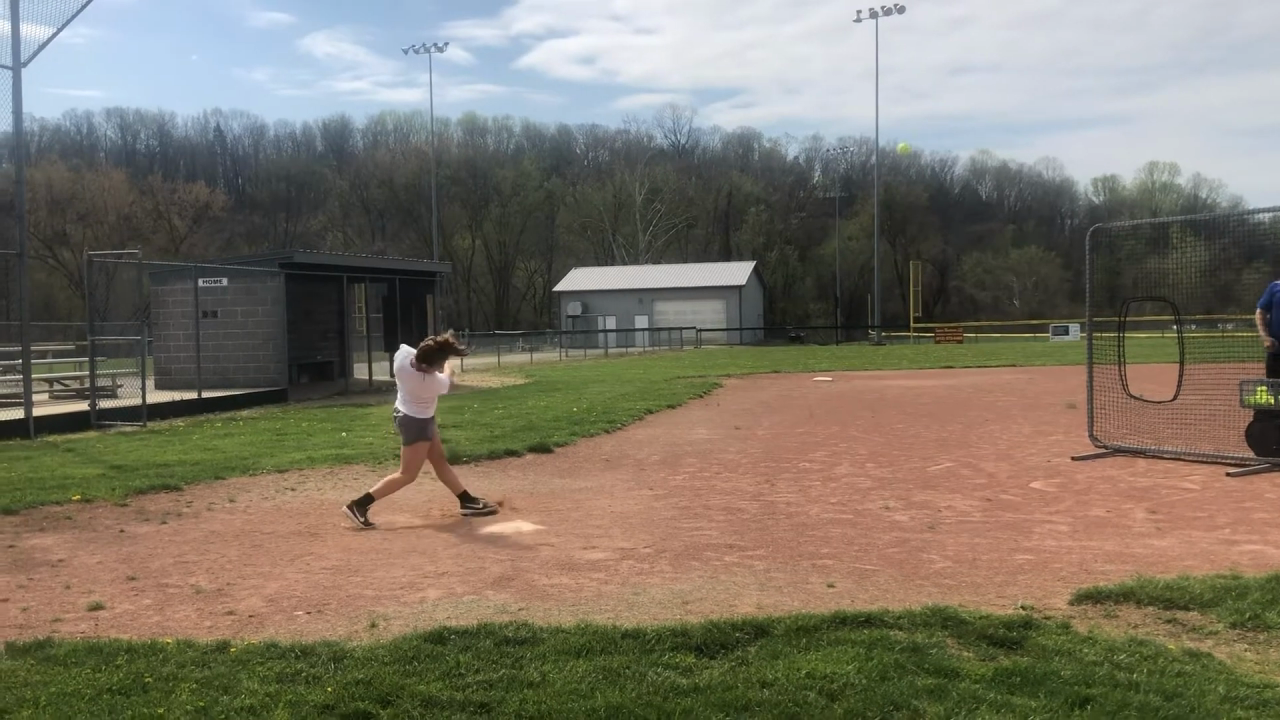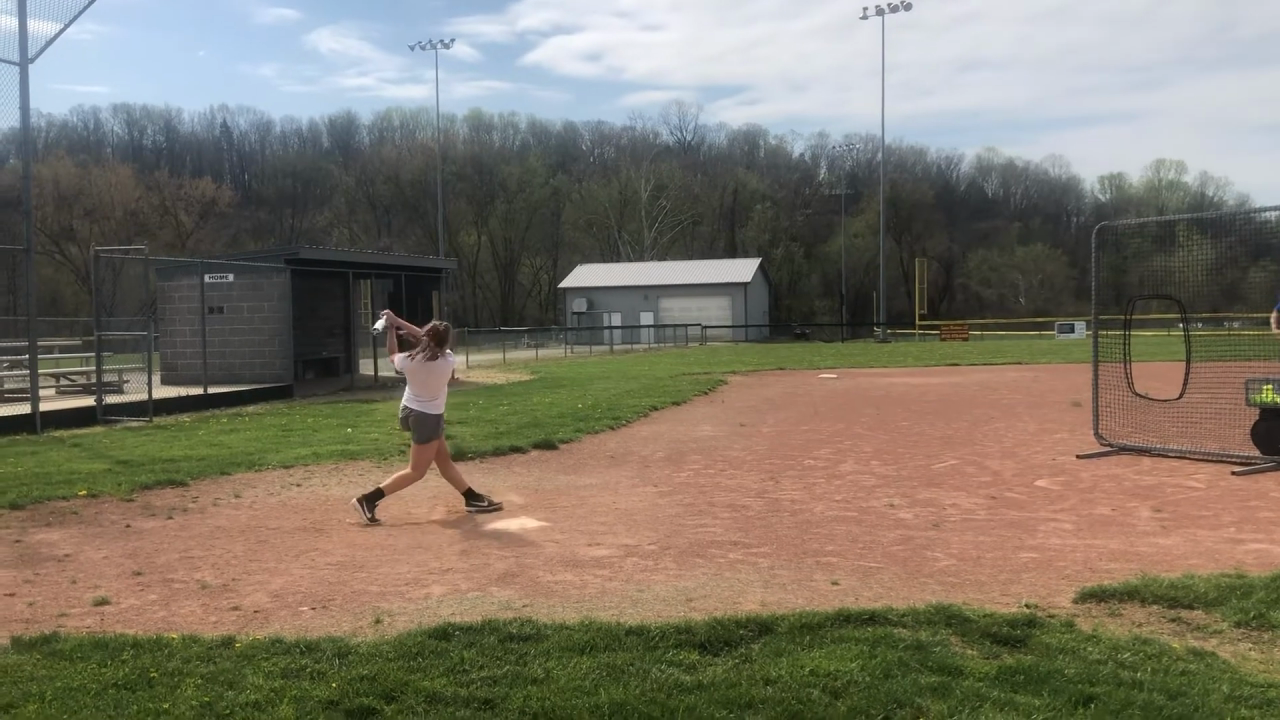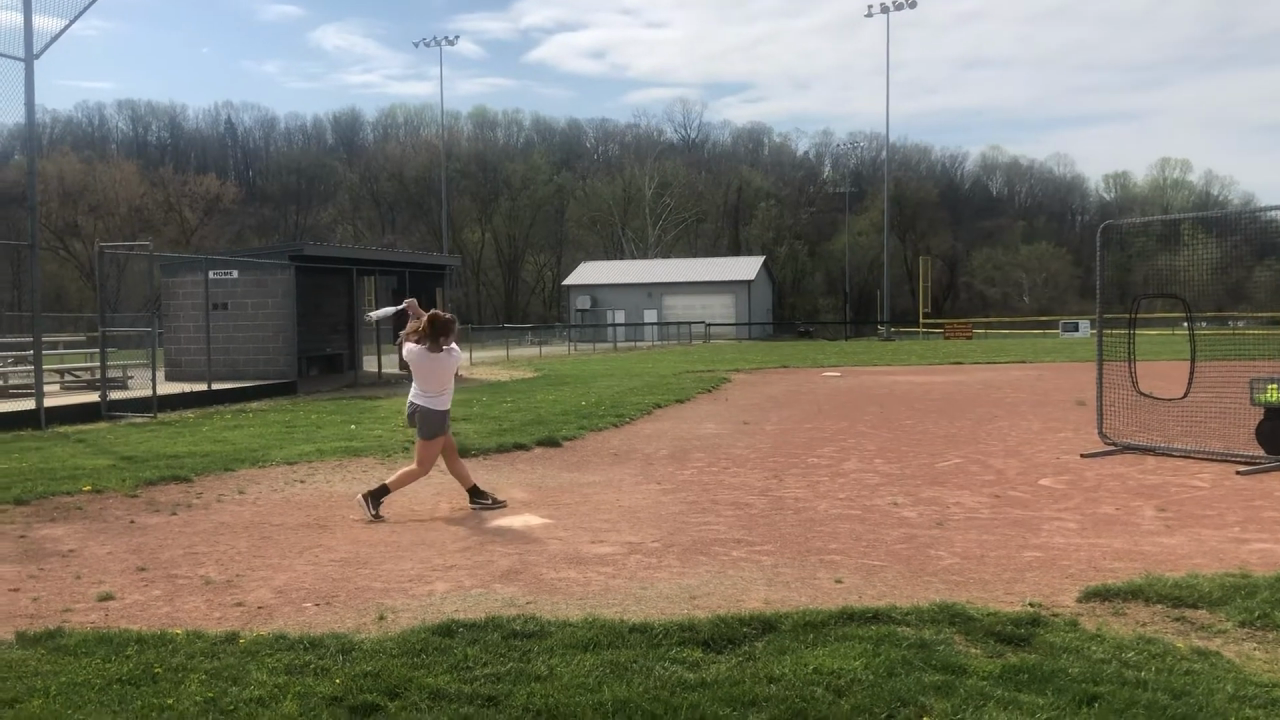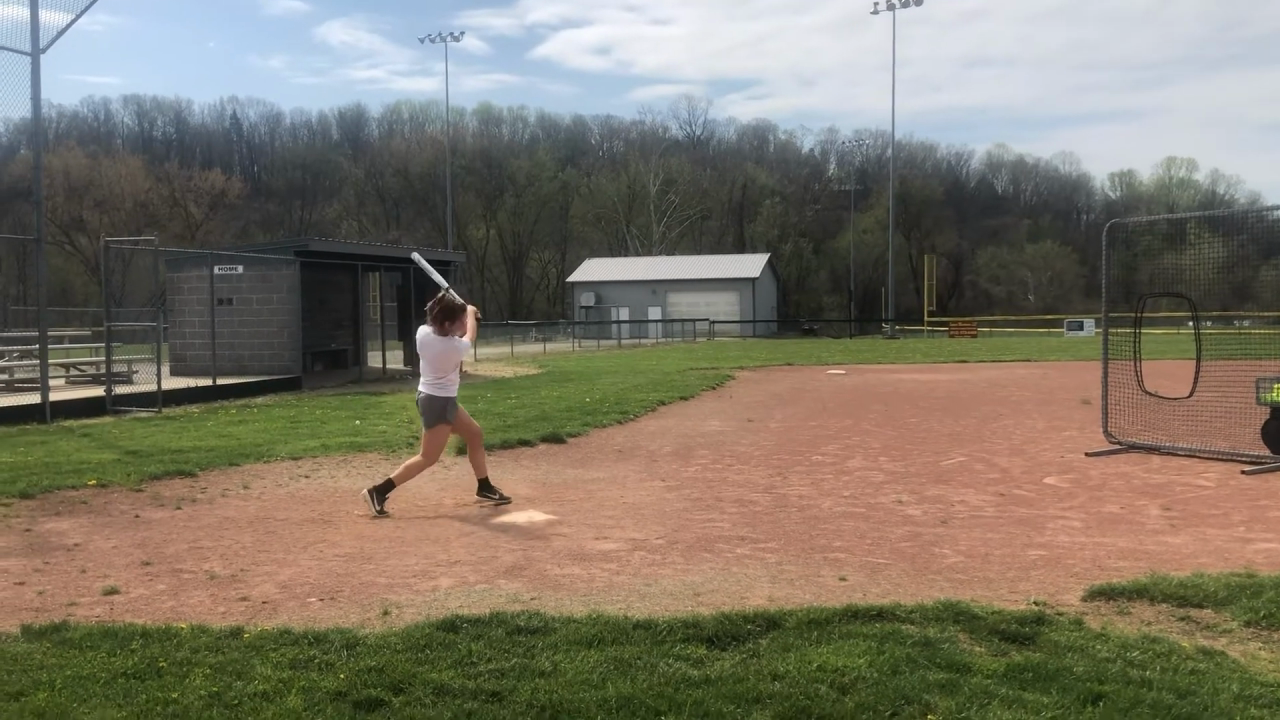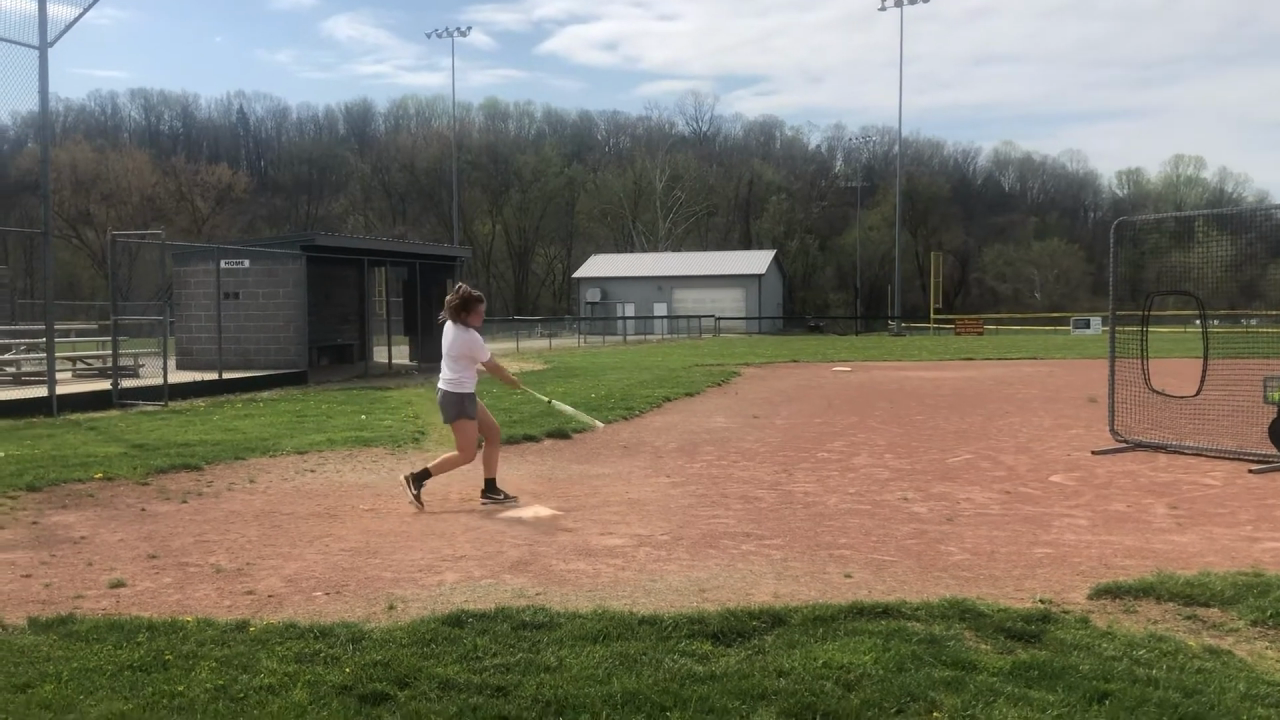
dt=0.2s
person 1, frame 1
left shoulder: (403, 353)
right shoulder: (436, 381)
right elbow: (447, 383)
right wrist: (448, 365)
left hip: (404, 415)
right hip: (418, 423)
left knee: (440, 460)
right knee: (408, 474)
left ankle: (468, 501)
right ankle: (358, 505)
person 1, frame 2
left shoulder: (407, 361)
right shoulder: (448, 361)
left elbow: (393, 355)
right elbow: (428, 340)
left wrist: (391, 326)
right wrist: (399, 322)
left hip: (410, 411)
right hip: (428, 418)
left knee: (443, 458)
right knee: (417, 471)
left ankle: (472, 498)
right ankle: (367, 500)
person 1, frame 3
left shoulder: (412, 351)
right shoulder: (453, 357)
left elbow: (406, 340)
right elbow: (448, 343)
left wrist: (413, 315)
right wrist: (419, 312)
left hip: (417, 407)
right hip: (434, 414)
left knee: (450, 453)
right knee: (422, 467)
left ankle: (477, 495)
right ankle: (373, 496)
person 1, frame 4
left shoulder: (423, 333)
right shoulder: (456, 346)
right elbow: (470, 337)
right wrist: (471, 313)
left hip: (443, 399)
right hip: (438, 403)
left knee: (475, 435)
right knee: (428, 457)
left ankle: (485, 490)
right ankle: (378, 492)
person 1, frame 5
left shoulder: (451, 326)
right shoulder: (472, 337)
right elbow: (491, 366)
right wrist: (511, 379)
left hip: (462, 394)
right hip: (456, 397)
left knee: (493, 432)
right knee: (466, 453)
left ankle: (490, 490)
right ankle: (416, 479)
